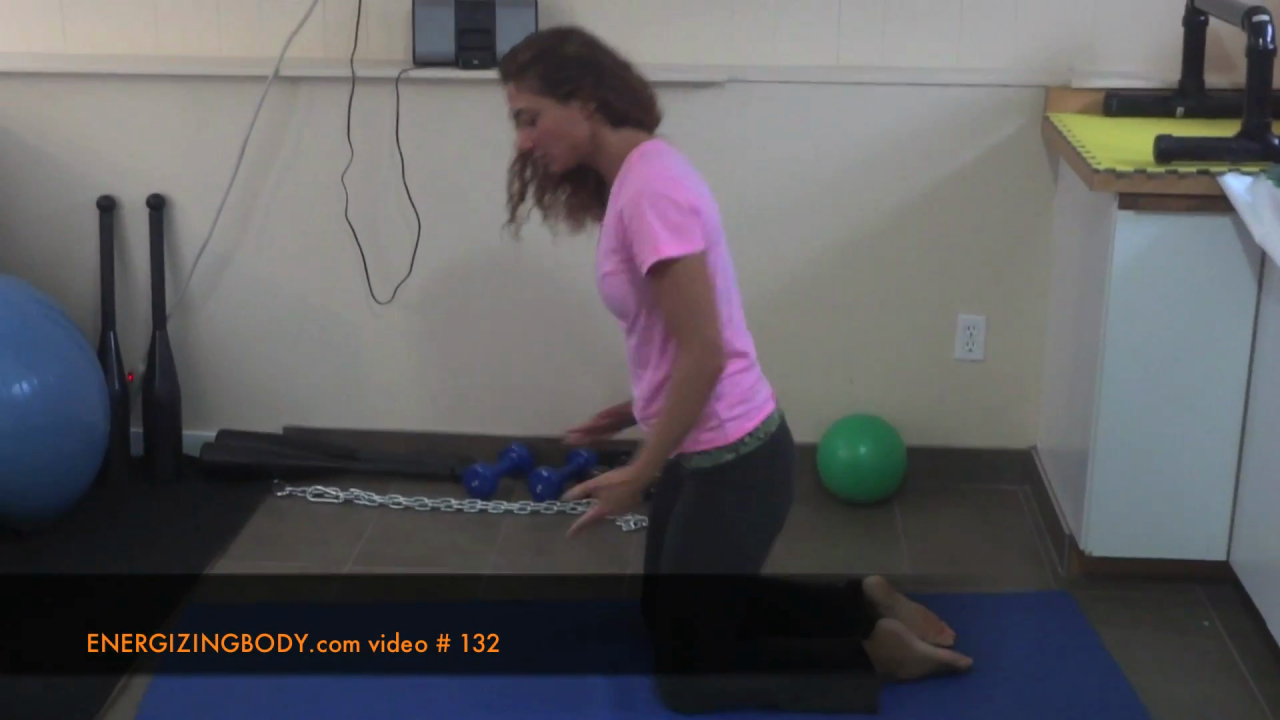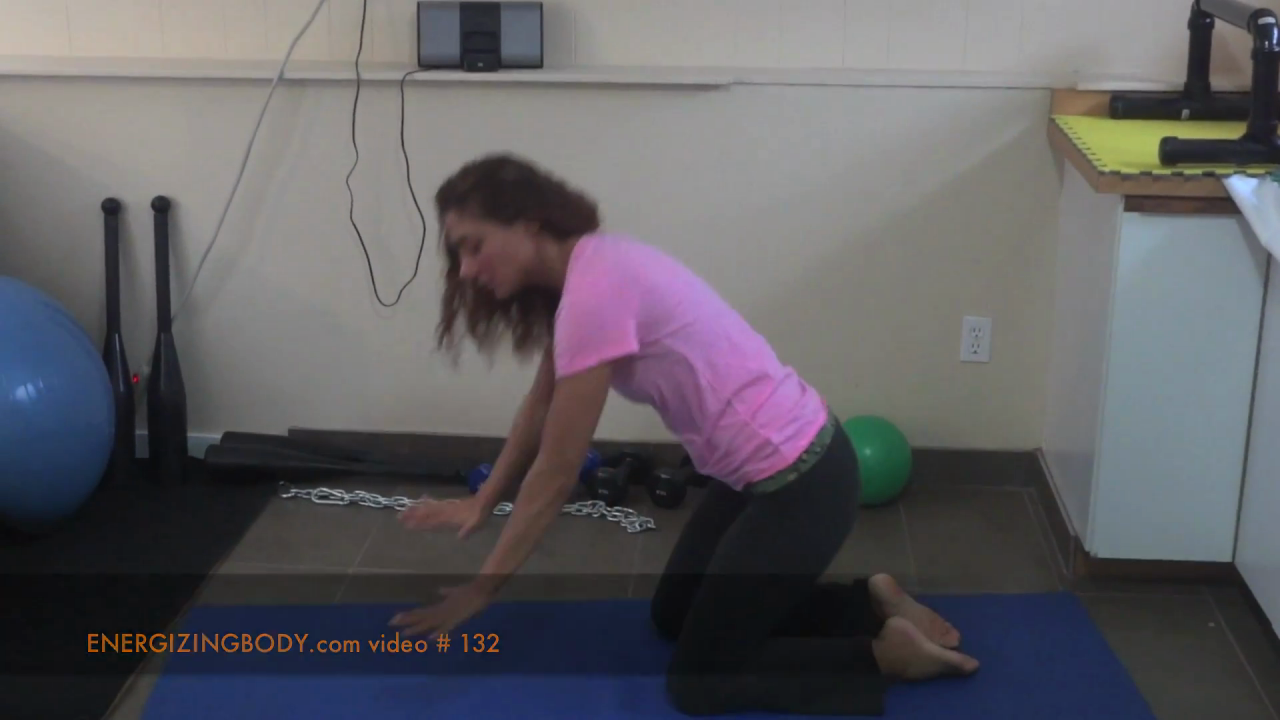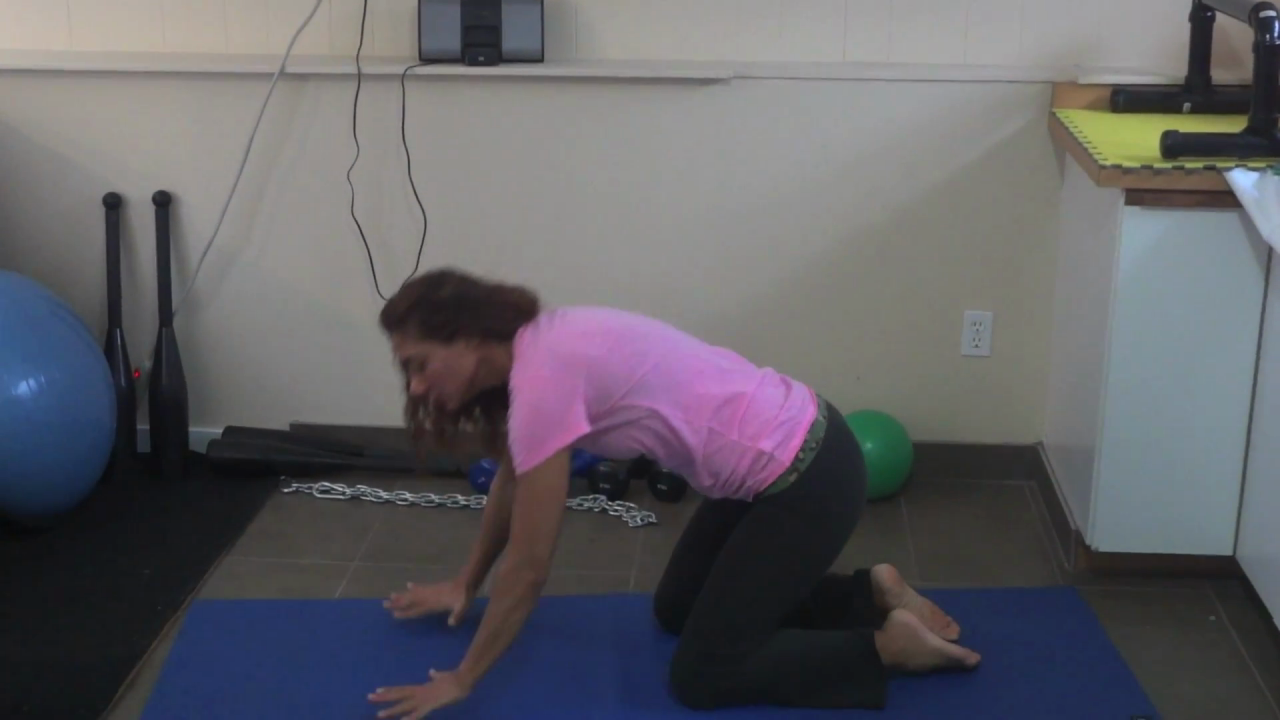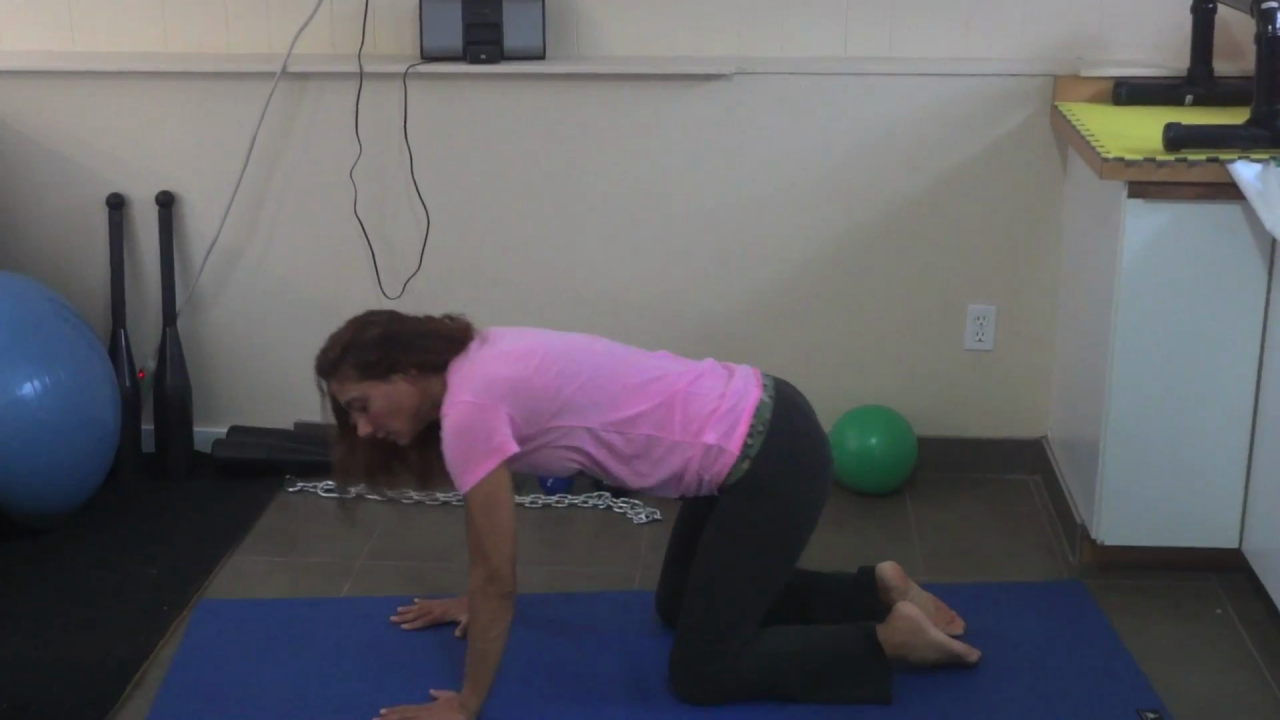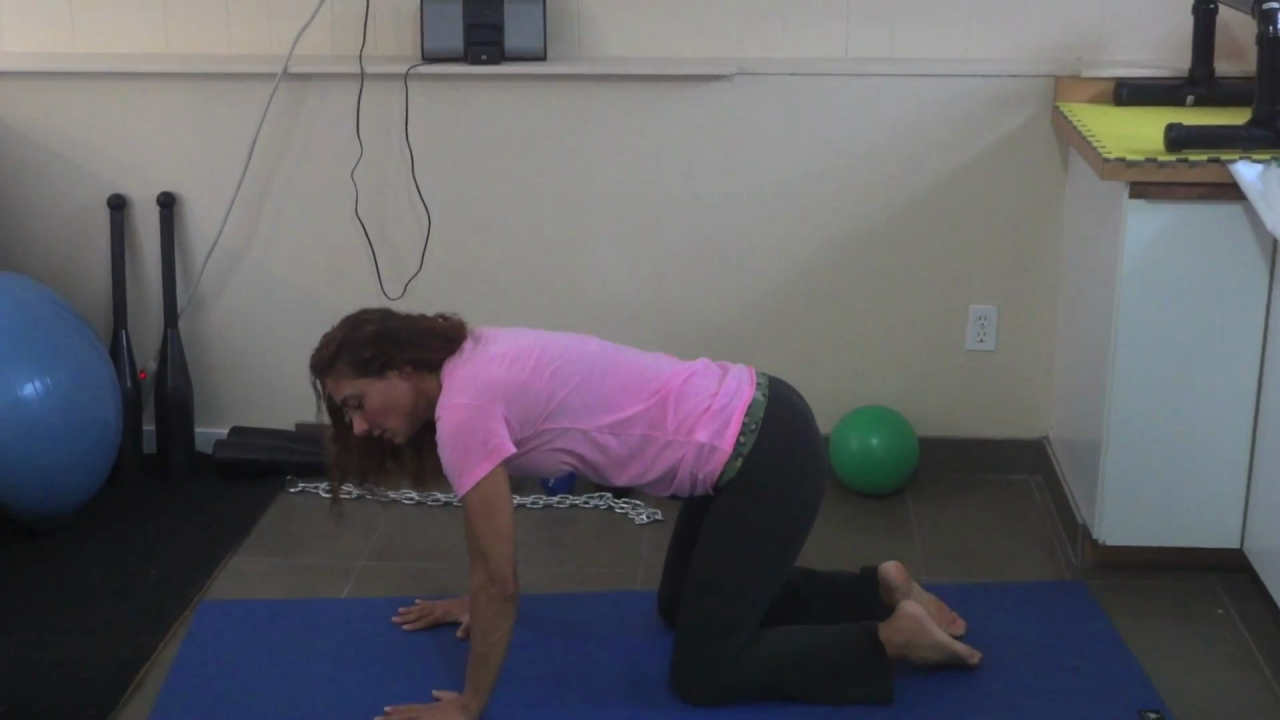
dt=0.4s
person 1, frame 1
left shoulder: (648, 190)
right shoulder: (638, 175)
left elbow: (704, 355)
left wrist: (642, 469)
right wrist: (634, 410)
left hip: (728, 459)
right hip: (701, 449)
right knee: (670, 619)
left ankle: (874, 649)
right ankle: (859, 602)
person 1, frame 2
left shoulder: (594, 291)
right shoulder: (590, 265)
left elbow: (558, 469)
right elbow: (541, 405)
left wrist: (480, 589)
right wrist: (481, 503)
left hip: (801, 483)
right hip: (766, 468)
right knee: (672, 616)
left ankle: (887, 650)
right ankle: (867, 602)
person 1, frame 3
left shoulder: (542, 380)
right shoulder: (538, 344)
left elbow: (529, 566)
right elbow: (509, 483)
right wrist: (463, 585)
left hip: (806, 482)
right hip: (783, 457)
right knee: (674, 610)
left ankle: (887, 644)
right ankle: (868, 593)
person 1, frame 4
left shoulder: (467, 410)
right shoulder: (476, 363)
left elbow: (497, 580)
right wrist: (472, 601)
left hip: (770, 460)
right hip: (756, 423)
right knee: (678, 607)
left ankle: (890, 637)
right ankle: (876, 589)
person 1, frame 5
left shoulder: (462, 411)
right shoulder: (472, 362)
left elbow: (499, 582)
right wrist: (476, 603)
left hip: (765, 459)
right hip: (750, 421)
right knee: (680, 608)
left ankle: (893, 636)
right ankle: (879, 590)
